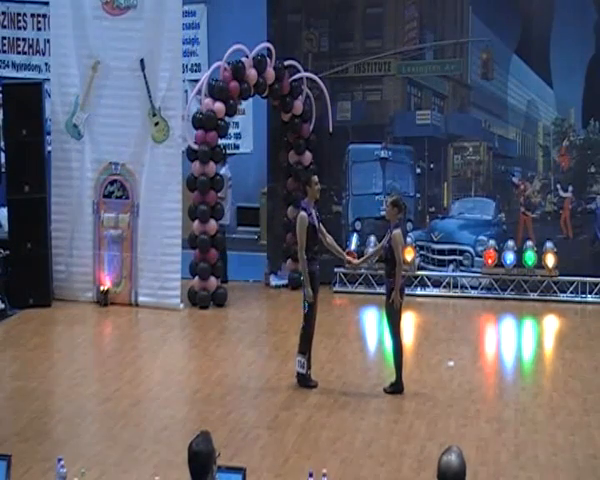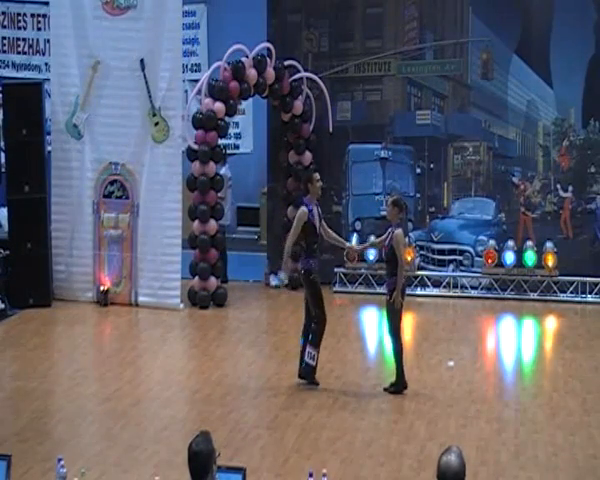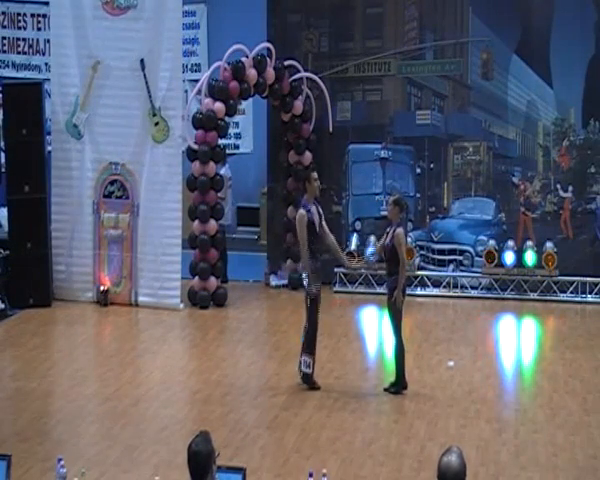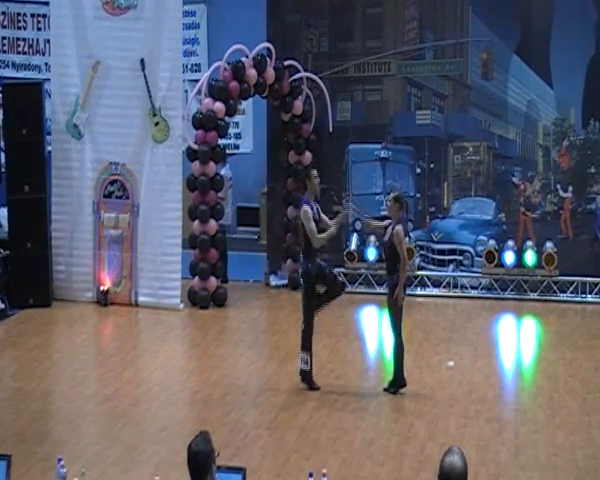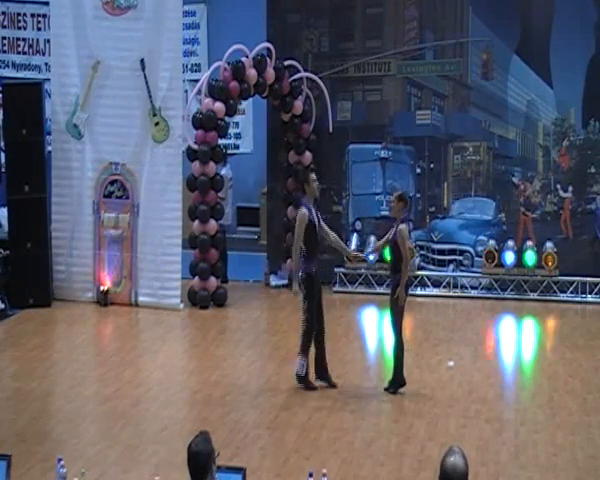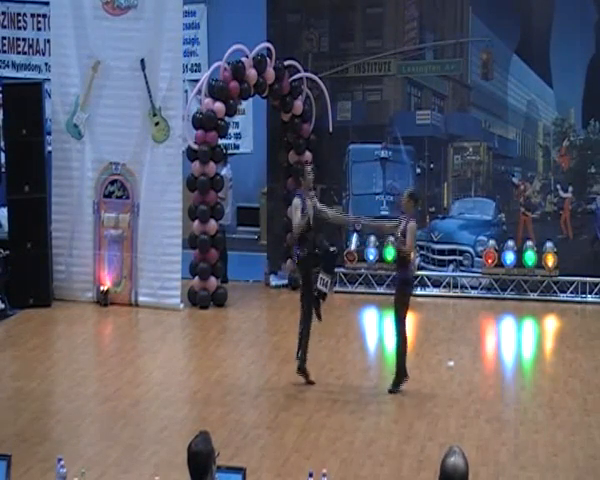
dt=0.3s
person 1, frame 1
left shoulder: (314, 211)
right shoulder: (303, 215)
left elbow: (326, 238)
right elbow: (301, 253)
left wrist: (344, 257)
right wrist: (306, 285)
left hip: (315, 269)
right hip: (308, 271)
left knee: (311, 322)
right knee: (308, 322)
left ankle: (305, 370)
right ankle: (302, 373)
person 1, frame 2
left shoulder: (317, 208)
right shoulder: (304, 211)
left elbow: (327, 233)
right elbow: (290, 240)
left wrist: (348, 247)
right wrist: (285, 267)
left hip: (314, 265)
right hip: (308, 267)
left knee: (310, 318)
right knee: (319, 317)
left ankle: (304, 368)
right ankle: (310, 367)
person 1, frame 3
left shoulder: (317, 208)
right shoulder: (302, 213)
left elbow: (327, 236)
right elbow: (304, 250)
left wrist: (343, 259)
right wrist: (310, 280)
left hip: (318, 267)
right hip: (311, 269)
left knee: (312, 319)
right knee: (312, 321)
left ankle: (305, 367)
right ankle: (307, 373)
person 1, frame 4
left shoulder: (315, 205)
right shoulder: (305, 209)
left elbow: (328, 224)
right elbow: (317, 241)
left wrist: (340, 219)
right wrist: (334, 229)
left hip: (317, 261)
right hip: (309, 265)
right knee: (308, 318)
right ankle: (306, 372)
person 1, frame 5
left shoulder: (315, 210)
right shoulder: (303, 212)
left elbow: (329, 236)
right elbow: (296, 247)
left wrist: (350, 253)
right wrist: (296, 279)
left hip: (314, 269)
right hip: (306, 271)
left knee: (319, 324)
right knee: (310, 323)
left ankle: (322, 373)
right ankle: (302, 375)
person 1, frame 6
left shoulder: (312, 201)
right shoulder: (297, 202)
left elbow: (329, 214)
right elbow: (296, 228)
left wrist: (352, 220)
right wrist: (309, 209)
left hip: (310, 258)
right hip: (303, 258)
left knee: (308, 311)
left ankle: (302, 364)
person 2, frame 1
left shoulder: (396, 232)
right shoulder: (391, 231)
left elbow: (399, 263)
right elbow: (379, 249)
left wrist: (396, 291)
right wrist: (359, 262)
left hip: (394, 287)
right hip: (391, 286)
left knee: (395, 334)
right knee: (393, 334)
left ankle: (398, 382)
right ankle: (397, 380)
person 2, frame 2
left shoulder: (398, 232)
right shoulder: (391, 230)
left elbow: (402, 263)
right elbow: (378, 242)
left wrist: (398, 291)
right wrist: (359, 248)
left hip: (396, 287)
right hip: (391, 285)
left knee: (395, 334)
right knee: (392, 333)
left ankle: (400, 381)
right ankle: (399, 379)
person 2, frame 3
left shoulder: (398, 232)
right shoulder: (390, 230)
left elbow: (403, 262)
right elbow: (379, 250)
left wrist: (399, 289)
left hip: (396, 285)
right hip: (391, 284)
left knee: (397, 334)
right knee: (395, 333)
left ankle: (401, 380)
right ankle: (399, 379)
person 2, frame 4
left shoulder: (398, 229)
right shoulder: (389, 225)
left elbow: (404, 260)
right elbow: (373, 225)
left wrist: (400, 287)
left hip: (397, 283)
right hip: (391, 282)
left knee: (397, 332)
right knee: (395, 332)
left ankle: (398, 379)
right ankle: (397, 378)
person 2, frame 5
left shoulder: (402, 228)
right shoulder: (395, 226)
left elbow: (406, 260)
right elbow: (382, 244)
left wrist: (402, 287)
left hip: (399, 282)
right hip: (395, 281)
left knee: (398, 331)
right knee: (396, 331)
left ankle: (398, 378)
right ankle: (397, 377)
person 2, frame 6
left shoulder: (411, 224)
right shoulder: (402, 222)
left elbow: (408, 250)
right elbow: (384, 226)
left wrist: (399, 241)
right wrist: (364, 223)
left hip: (405, 277)
right hip: (401, 276)
left knee: (399, 325)
right knee: (399, 324)
left ankle: (400, 373)
right ankle: (401, 372)
person 3, frame 1
left shoulder: (223, 173)
right shoulder: (226, 170)
left elbow: (221, 196)
right hip: (223, 216)
left knee: (221, 247)
right knee: (221, 246)
left ankle: (223, 275)
right ankle: (223, 273)
person 3, frame 2
left shoulder: (223, 173)
right shoulder: (226, 170)
left elbow: (221, 196)
left hip: (220, 217)
right hip: (224, 216)
left knee: (221, 247)
right knee: (221, 247)
left ankle: (223, 276)
right ankle: (222, 275)
person 3, frame 3
left shoulder: (223, 173)
right shoulder: (226, 170)
left elbow: (221, 196)
left hip: (221, 217)
right hip: (224, 216)
left knee: (221, 247)
right knee: (221, 247)
left ankle: (223, 275)
right ankle: (223, 274)
person 3, frame 4
left shoulder: (223, 173)
right shoulder: (226, 170)
left elbow: (221, 197)
left hip: (221, 217)
right hip: (224, 216)
left knee: (221, 248)
right knee: (221, 248)
left ankle: (223, 276)
right ankle: (222, 275)
person 3, frame 5
left shoulder: (223, 173)
right shoulder: (227, 170)
left elbow: (221, 197)
left hip: (221, 217)
right hip: (224, 216)
left knee: (221, 248)
right knee: (221, 248)
left ankle: (223, 275)
right ankle: (222, 275)
person 3, frame 6
left shoulder: (223, 174)
right shoulder: (227, 170)
left elbow: (221, 197)
left hip: (221, 217)
right hip: (224, 216)
left knee: (221, 248)
right knee: (221, 248)
left ankle: (222, 275)
right ankle: (223, 275)
